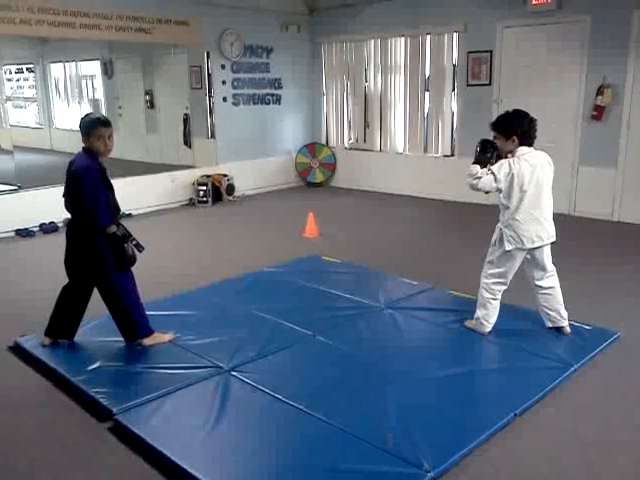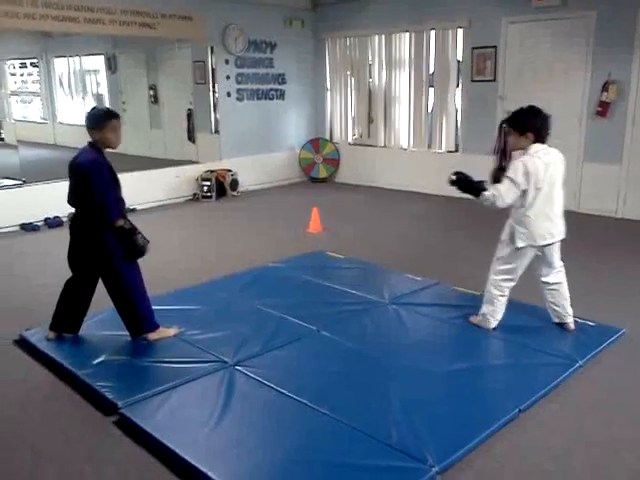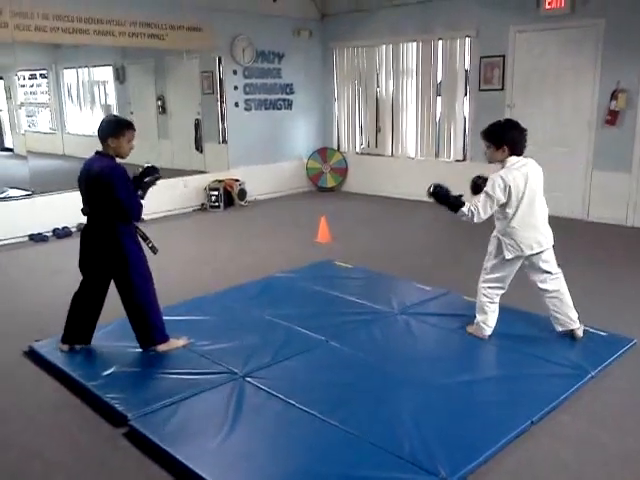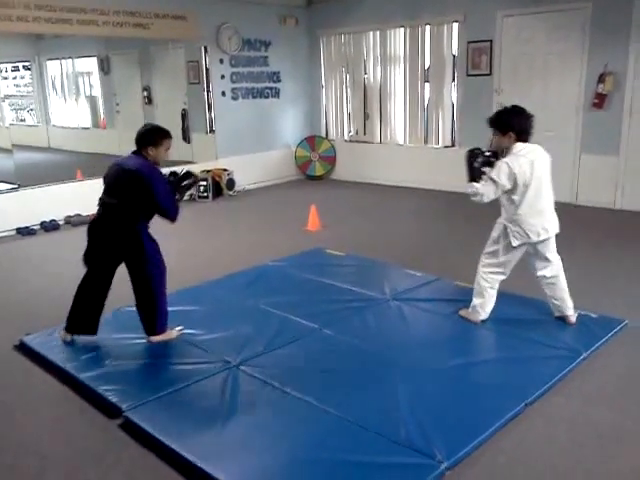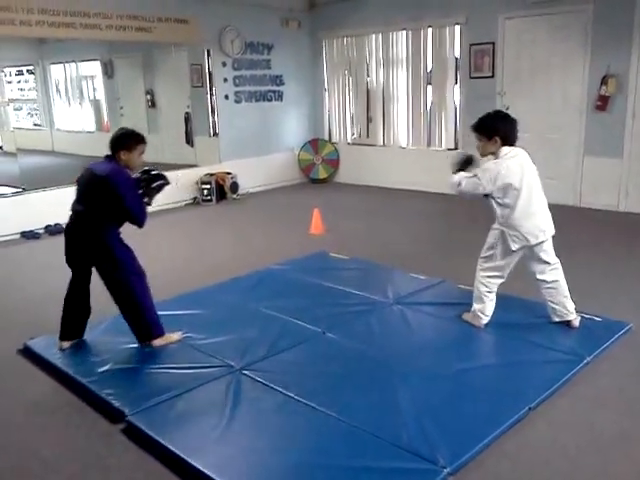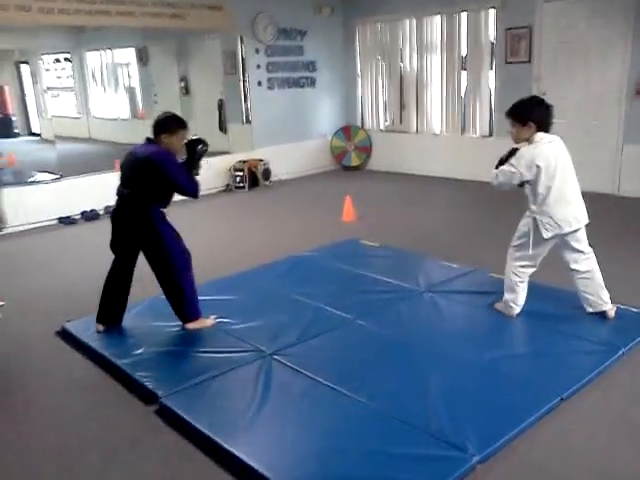
dt=0.7s
person 1, frame 1
left shoulder: (78, 162)
right shoulder: (89, 169)
right elbow: (97, 211)
right wrist: (115, 235)
left hip: (80, 234)
right hip: (94, 238)
left knee: (79, 284)
right knee: (120, 283)
left ankle: (54, 334)
right ankle: (143, 333)
person 1, frame 2
left shoulder: (82, 157)
right shoulder: (96, 163)
right elbow: (107, 206)
right wrist: (123, 227)
left hip: (83, 228)
right hip: (100, 232)
left knee: (82, 278)
right knee: (126, 277)
left ankle: (59, 327)
right ankle: (148, 328)
person 1, frame 3
left shoulder: (89, 166)
right shoulder: (114, 171)
right elbow: (132, 211)
left wrist: (134, 185)
right wrist: (141, 189)
left hip: (94, 235)
right hip: (116, 238)
left knee: (91, 287)
right knee: (138, 286)
left ankle: (71, 339)
right ankle: (157, 339)
person 1, frame 4
left shoulder: (119, 165)
right shoulder: (150, 172)
right elbow: (170, 213)
left wrist: (166, 187)
right wrist: (175, 192)
left hip: (102, 227)
right hip: (129, 231)
left knee: (96, 277)
right knee: (152, 275)
left ankle: (72, 328)
right ankle: (157, 330)
person 1, frame 5
left shoulder: (94, 169)
right shoulder: (120, 177)
right elbow: (137, 218)
left wrist: (134, 188)
right wrist: (144, 196)
left hip: (76, 233)
right hip: (101, 238)
left knee: (79, 282)
right knee: (131, 282)
left ankle: (68, 336)
right ankle: (154, 334)
person 1, frame 6
left shoulder: (135, 153)
right shoulder: (163, 157)
right elbow: (190, 189)
left wrist: (186, 164)
right wrist: (192, 165)
left hip: (123, 216)
right hip: (147, 218)
left knee: (122, 266)
right knee: (177, 262)
left ankle: (105, 319)
right ankle: (191, 317)
person 2, frame 1
left shoulder: (508, 167)
right shoulder: (545, 160)
left elbow: (476, 181)
left wrist: (480, 161)
left hip: (514, 234)
right hip: (541, 231)
left knee: (493, 278)
right knee: (545, 277)
left ankle: (482, 322)
right ankle: (560, 322)
person 2, frame 2
left shoulder: (523, 164)
right shoulder: (557, 157)
left elbow: (500, 199)
left wrist: (473, 187)
right wrist: (508, 177)
left hip: (524, 231)
right hip: (551, 229)
left knee: (502, 275)
right knee: (553, 274)
left ankle: (488, 318)
right ankle: (565, 318)
person 2, frame 3
left shoulder: (500, 178)
right shoulder: (534, 167)
left elbow: (477, 213)
left wrist: (450, 200)
right wrist: (487, 188)
left hip: (511, 242)
right hip: (538, 238)
left knee: (490, 284)
right knee: (552, 281)
left ankle: (482, 327)
right ankle: (572, 326)
person 2, frame 4
left shoulder: (507, 165)
right shoulder: (541, 154)
left elbow: (481, 194)
left hip: (516, 228)
right hip: (543, 224)
left knee: (491, 267)
right knee: (550, 268)
left ankle: (477, 311)
right ankle: (567, 312)
person 2, frame 5
left shoulder: (494, 169)
right shoulder: (522, 156)
left elbow: (463, 187)
left wrist: (460, 173)
right wrist: (480, 172)
left hip: (512, 231)
right hip: (539, 226)
left knee: (488, 271)
right knee: (549, 271)
left ankle: (479, 315)
right ankle: (568, 315)
person 2, frame 6
left shoulder: (529, 154)
right shoulder: (557, 143)
left elbow: (501, 180)
left wrist: (502, 164)
right wrist: (515, 163)
left hip: (545, 218)
right hip: (572, 214)
left knee: (520, 258)
right knee: (582, 259)
left ankle: (511, 305)
right ankle: (603, 305)
